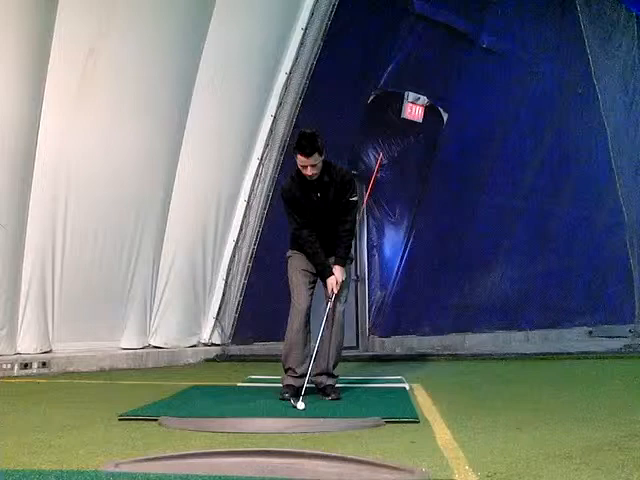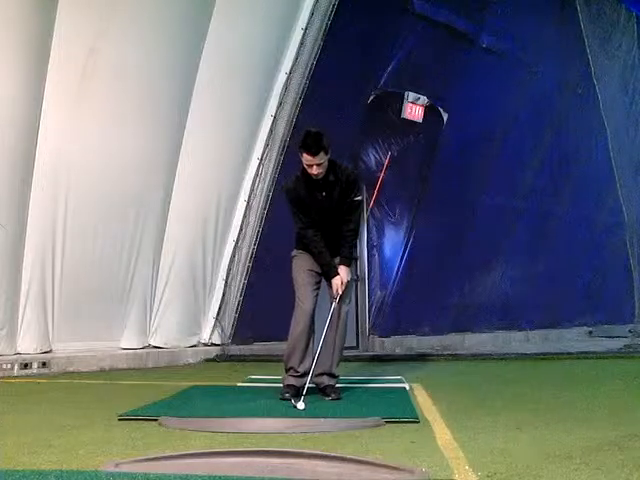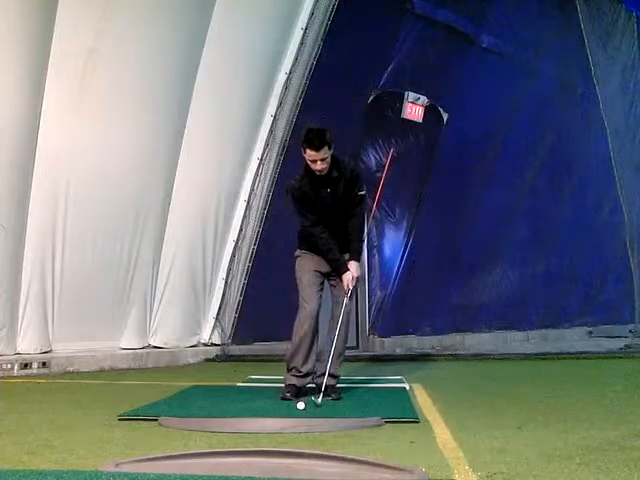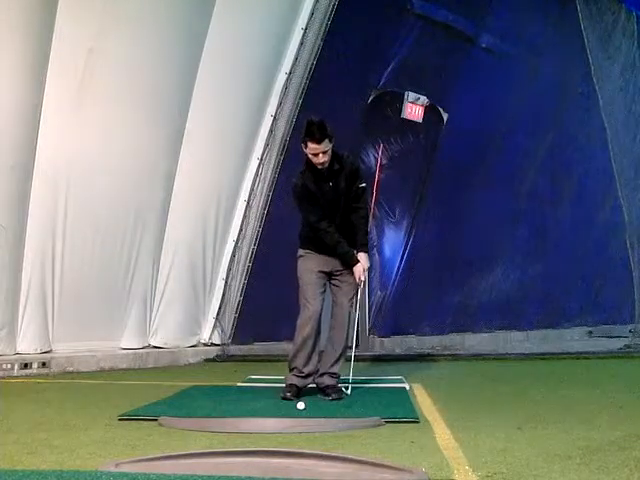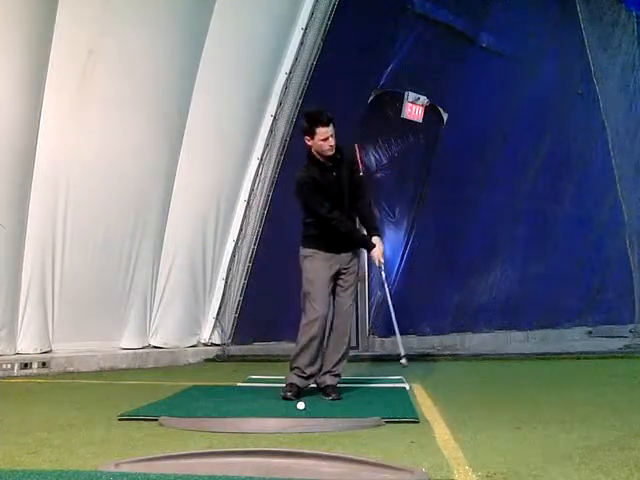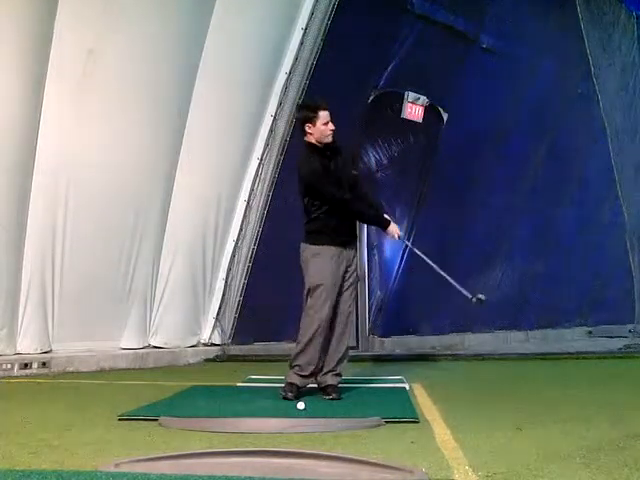
dt=0.5s
person 1, frame 1
left shoulder: (343, 179)
right shoulder: (290, 189)
left elbow: (347, 224)
right elbow: (304, 233)
left wrist: (339, 265)
right wrist: (325, 272)
left hip: (336, 255)
right hip: (303, 254)
left knee: (336, 312)
right knee: (300, 309)
left ankle: (325, 378)
right ankle: (293, 378)
person 1, frame 2
left shoulder: (348, 178)
right shoulder: (295, 188)
left elbow: (351, 224)
right elbow: (309, 233)
left wrist: (345, 264)
right wrist: (330, 271)
left hip: (341, 254)
right hip: (308, 254)
left knee: (340, 312)
right knee: (304, 309)
left ankle: (326, 377)
right ankle: (294, 378)
person 1, frame 3
left shoulder: (350, 174)
right shoulder: (299, 187)
left elbow: (356, 218)
right elbow: (315, 231)
left wrist: (354, 260)
right wrist: (341, 268)
left hip: (345, 254)
right hip: (311, 254)
left knee: (342, 314)
right knee: (309, 311)
left ankle: (327, 377)
right ankle: (296, 378)
person 1, frame 4
left shoulder: (350, 168)
right shoulder: (302, 184)
left elbow: (359, 210)
right elbow: (321, 226)
left wrist: (361, 251)
right wrist: (351, 261)
left hip: (348, 254)
right hip: (313, 254)
left knee: (342, 315)
right knee: (311, 313)
left ankle: (328, 378)
right ankle: (297, 378)
person 1, frame 5
left shoulder: (348, 161)
right shoulder: (306, 179)
left elbow: (362, 201)
right elbow: (332, 218)
left wrist: (374, 235)
right wrist: (368, 245)
left hip: (347, 251)
right hip: (318, 252)
left knee: (344, 316)
right knee: (316, 315)
left ankle: (328, 378)
right ankle: (298, 377)
person 1, frame 6
left shoulder: (337, 153)
right shoulder: (310, 166)
left elbow: (357, 190)
right elbow: (344, 202)
left wrist: (383, 214)
right wrist: (384, 224)
left hip: (347, 245)
right hip: (321, 248)
left knee: (343, 314)
right knee: (318, 314)
left ankle: (329, 377)
right ankle: (297, 377)
